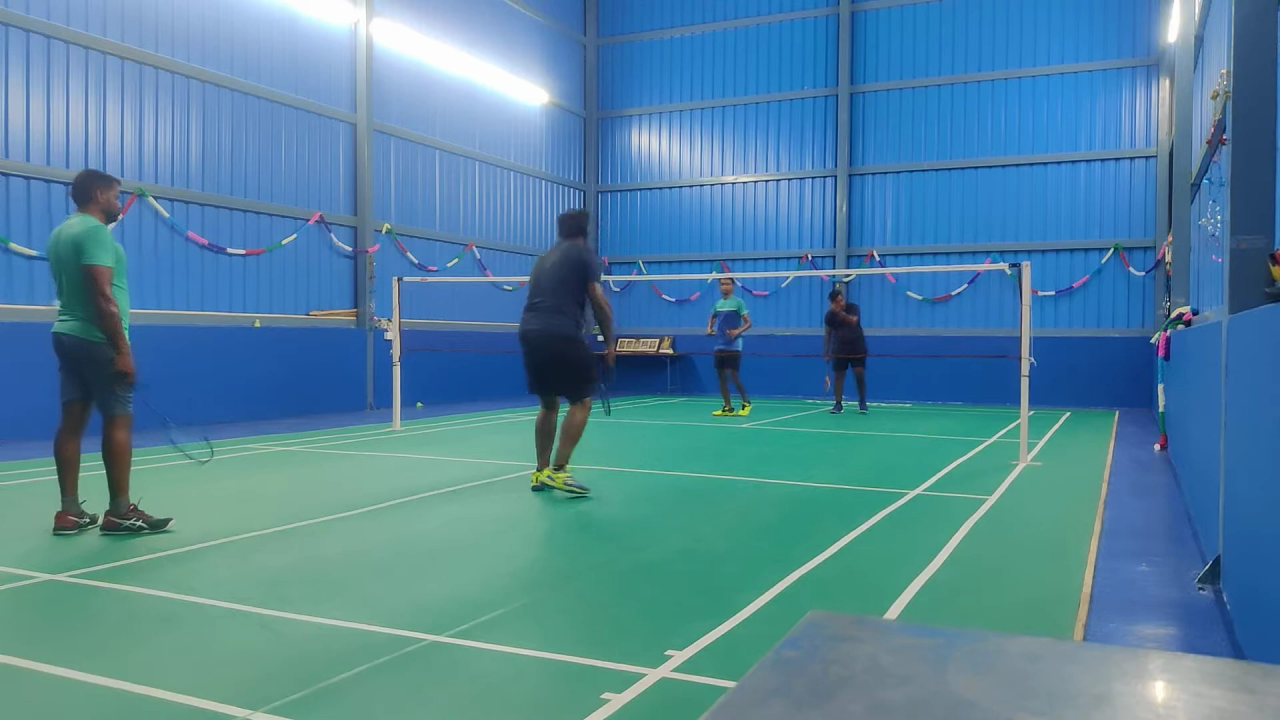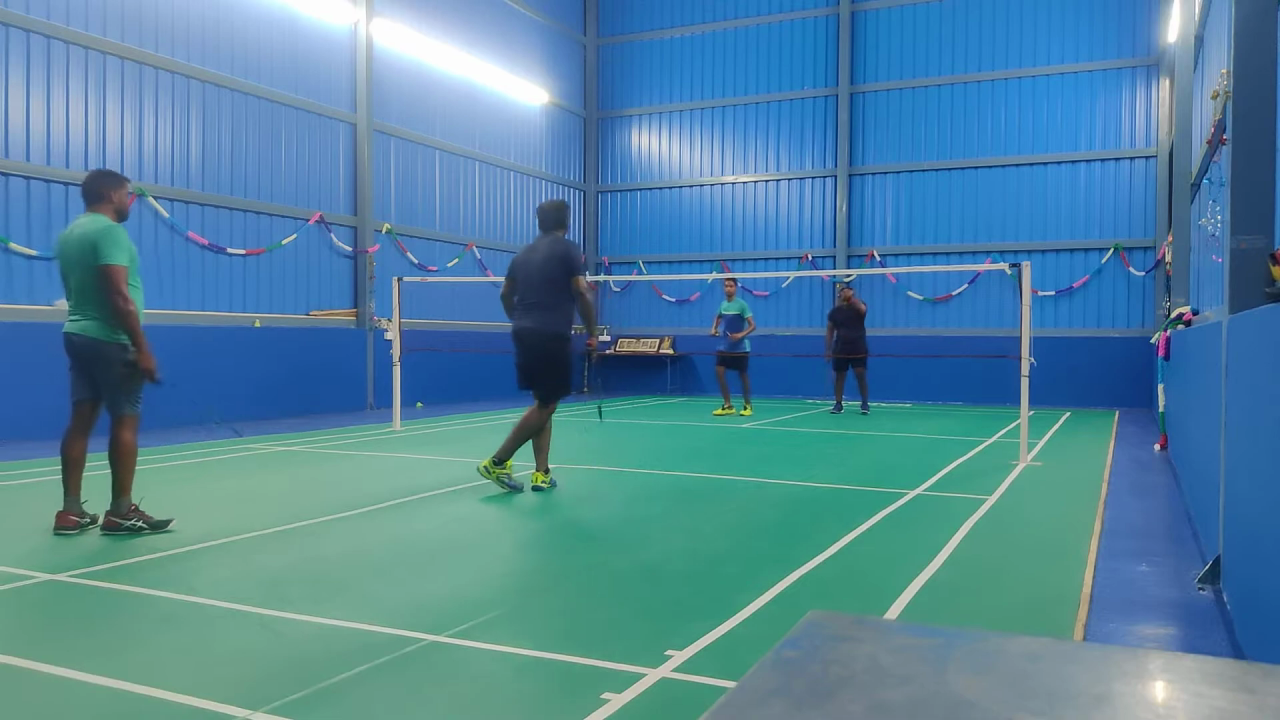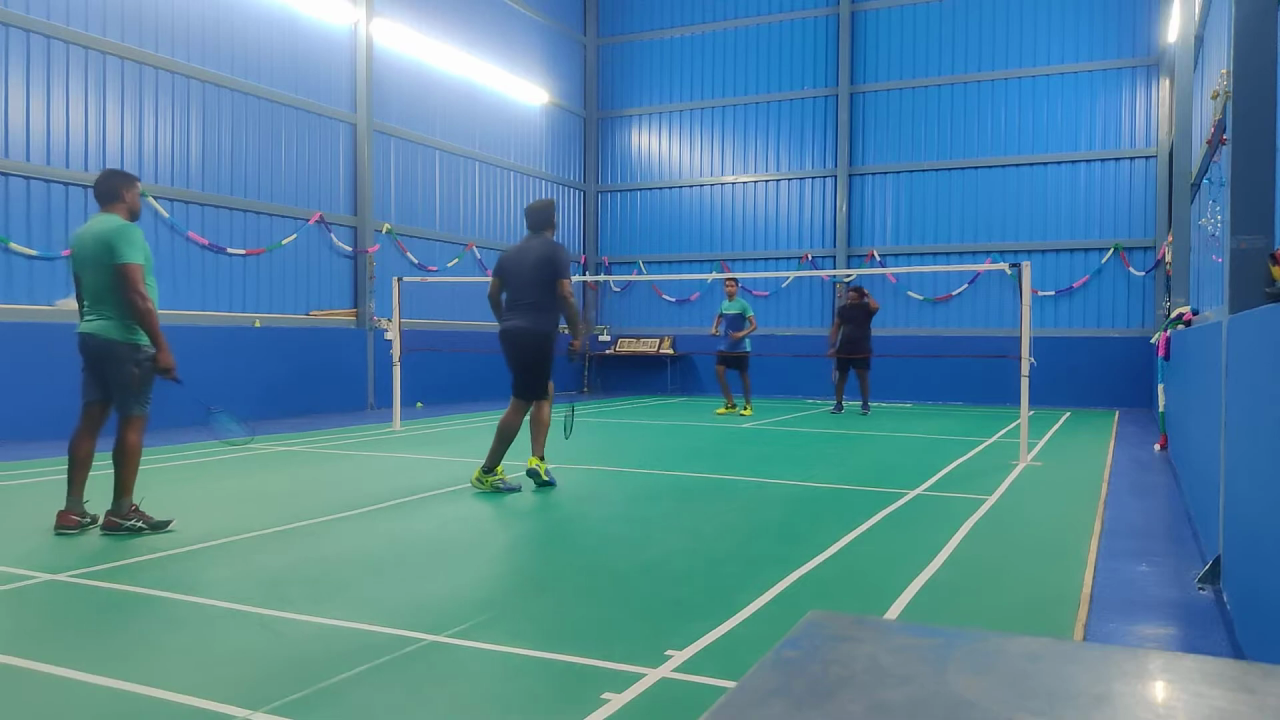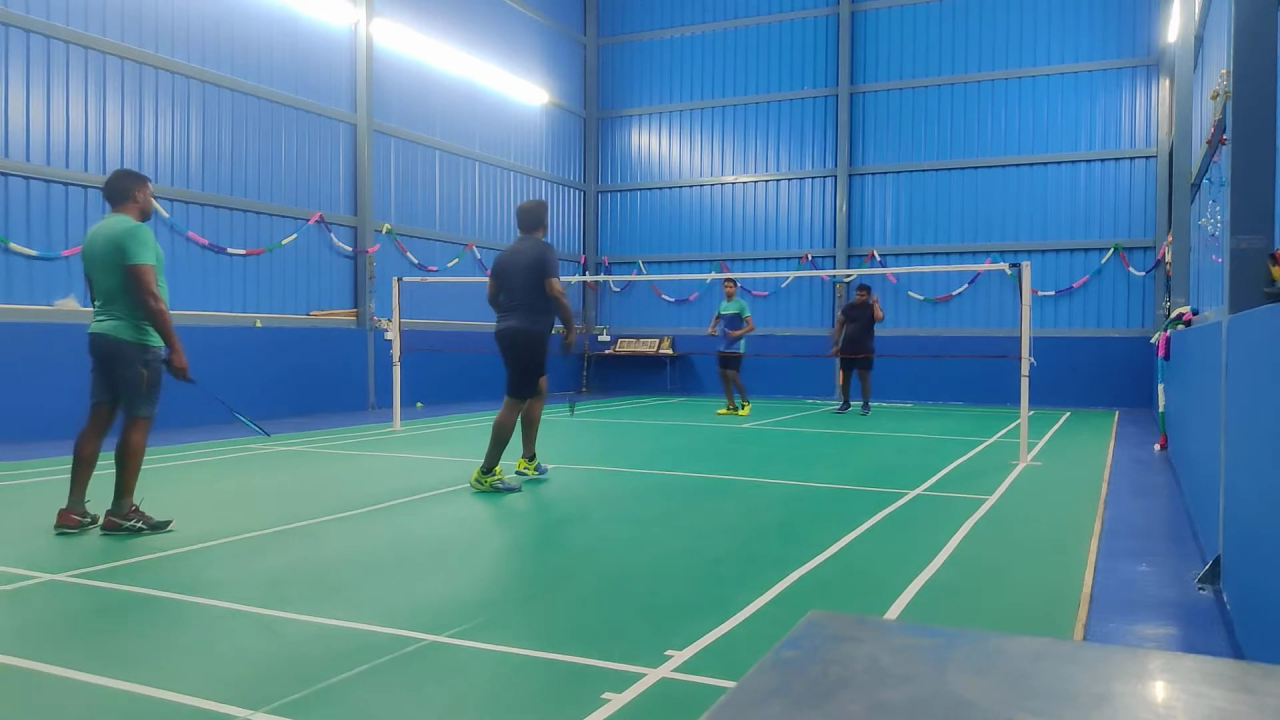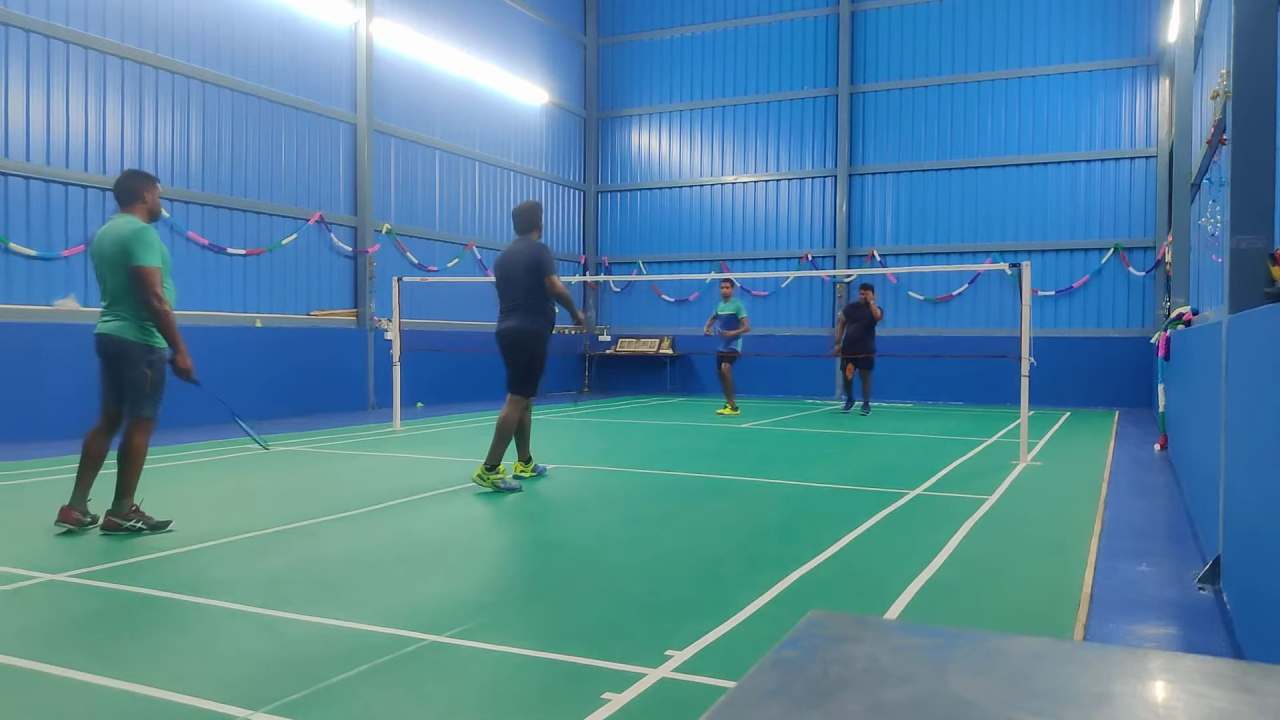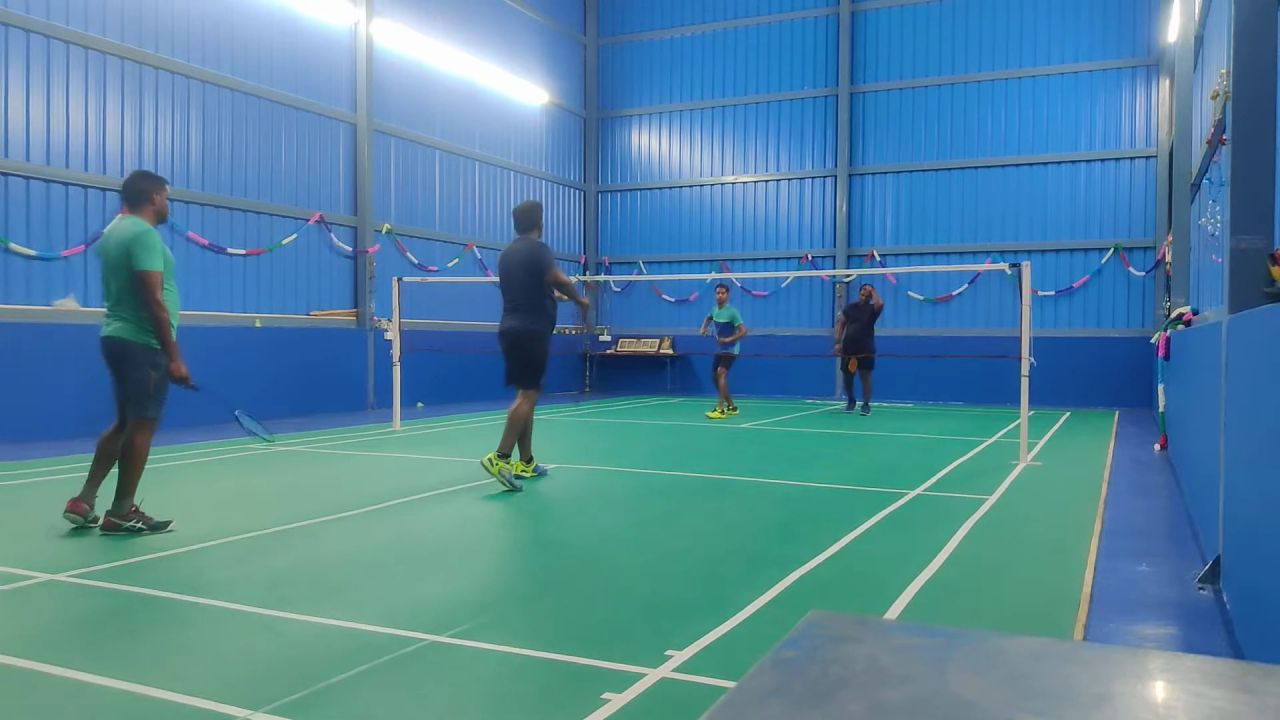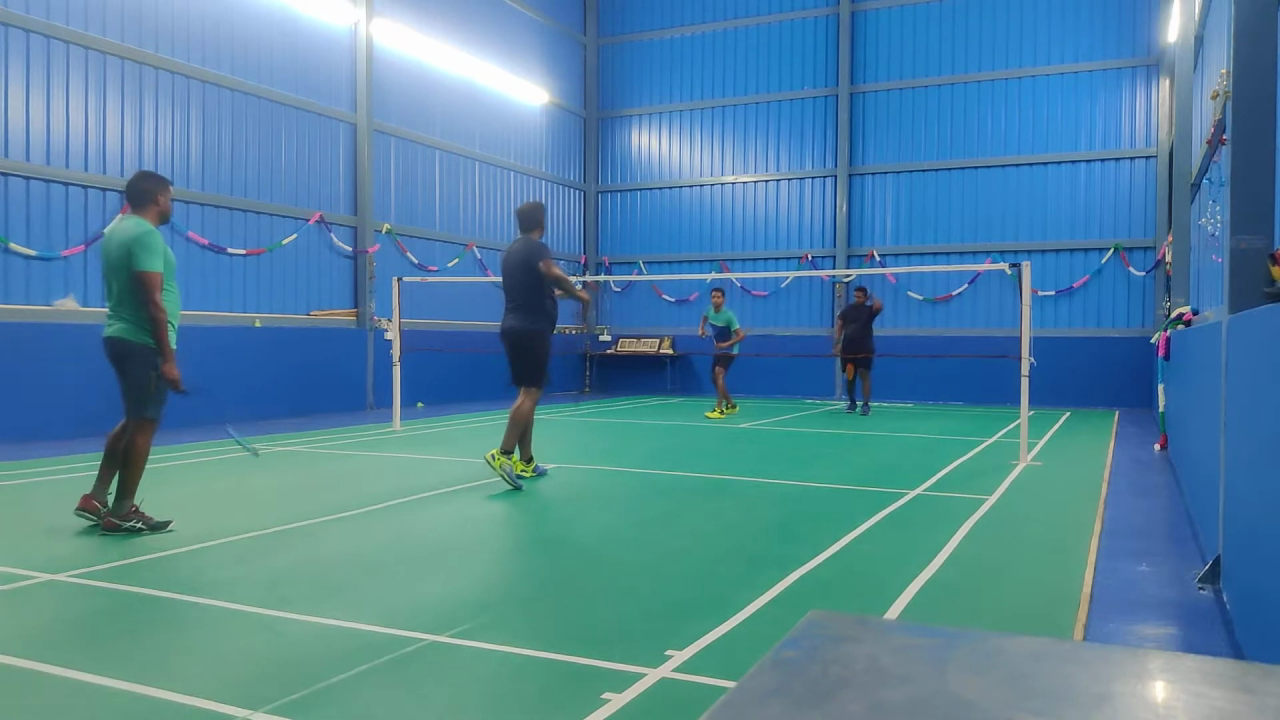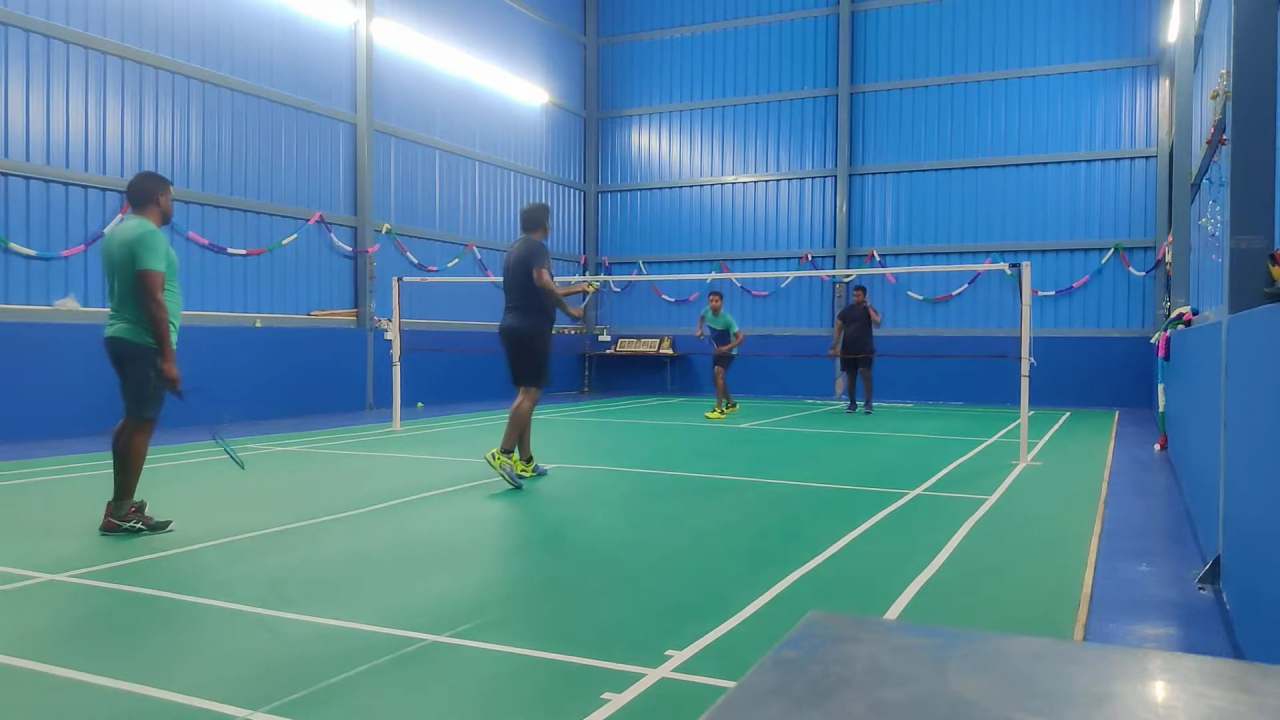
dt=0.2s
person 1, frame 1
left shoulder: (61, 232)
right shoulder: (94, 231)
right elbow: (102, 296)
right wrist: (122, 349)
left hip: (68, 336)
right hip: (97, 342)
left knee: (72, 422)
right knee: (118, 422)
left ankle: (69, 511)
right ankle: (120, 511)
person 1, frame 2
left shoulder: (70, 233)
right shoulder: (109, 231)
right elbow: (119, 296)
right wrist: (143, 348)
left hip: (79, 335)
right hip: (110, 342)
left knee: (81, 421)
right knee: (126, 422)
left ankle: (71, 511)
right ankle: (121, 512)
person 1, frame 3
left shoulder: (82, 233)
right shoulder: (124, 231)
right elbow: (137, 295)
right wrist: (161, 346)
left hip: (93, 336)
right hip: (125, 341)
left knee: (90, 420)
right knee: (133, 422)
left ankle: (73, 510)
right ankle: (121, 512)
person 1, frame 4
left shoulder: (94, 234)
right shoulder: (135, 231)
right elbow: (149, 295)
right wrist: (174, 347)
left hip: (103, 336)
right hip: (135, 342)
left knee: (97, 421)
right knee: (137, 423)
left ankle: (74, 510)
right ankle: (121, 512)
person 1, frame 5
left shoulder: (104, 233)
right shoulder: (141, 232)
right elbow: (154, 298)
right wrist: (179, 349)
left hip: (110, 335)
right hip: (140, 342)
left knee: (108, 420)
right knee: (140, 424)
left ankle: (76, 507)
right ankle: (121, 512)
person 1, frame 6
left shoulder: (113, 233)
right shoulder: (145, 235)
right elbow: (154, 302)
right wrist: (174, 355)
left hip: (117, 337)
right hip: (143, 344)
left knee: (124, 422)
right knee: (142, 425)
left ankle: (83, 500)
right ankle: (121, 513)
person 1, frame 7
left shoulder: (116, 232)
right shoulder: (147, 235)
right elbow: (152, 302)
right wrist: (168, 358)
left hip: (121, 337)
right hip: (144, 343)
left knee: (133, 421)
right knee: (143, 425)
left ankle: (96, 498)
right ankle: (121, 513)
person 1, frame 8
left shoulder: (117, 233)
right shoulder: (150, 235)
right elbow: (154, 300)
right wrist: (168, 356)
left hip: (122, 337)
right hip: (144, 343)
left knee: (132, 420)
right knee: (141, 425)
left ankle: (120, 502)
right ankle: (121, 513)
person 2, frame 1
left shoulder: (544, 258)
right shoulder: (585, 255)
right elbow: (599, 301)
right wrist: (610, 343)
left hip: (530, 332)
right hip: (561, 335)
left knee: (549, 404)
right knee: (581, 402)
left ankle: (543, 472)
right ankle: (558, 470)
person 2, frame 2
left shoulder: (524, 254)
right shoulder: (568, 249)
left elbow: (506, 295)
right elbow: (582, 294)
right wrist: (592, 333)
left hip: (523, 332)
right hip: (551, 335)
left knee: (542, 402)
right knee: (546, 405)
left ankle: (541, 473)
right ankle: (498, 462)
person 2, frame 3
left shoulder: (510, 254)
right shoulder: (555, 251)
left elbow: (493, 294)
right elbow: (565, 296)
right wrist: (576, 335)
left hip: (511, 332)
right hip: (537, 335)
left knee: (545, 393)
right knee: (521, 403)
left ankle: (538, 461)
right ankle: (488, 472)
person 2, frame 4
left shoulder: (504, 255)
right shoulder: (544, 251)
left elbow: (492, 296)
right elbow: (555, 293)
right wrist: (570, 329)
left hip: (508, 331)
right hip: (531, 333)
left knee: (538, 390)
right knee: (515, 401)
left ankle: (528, 460)
right ankle: (486, 473)
person 2, frame 5
left shoulder: (503, 257)
right shoulder: (539, 251)
right elbow: (555, 288)
right wrist: (575, 313)
left hip: (508, 330)
right hip: (530, 333)
left knee: (525, 397)
right knee: (518, 400)
left ankle: (525, 463)
right ankle: (490, 469)
person 2, frame 6
left shoulder: (507, 254)
right shoulder: (538, 249)
right elbow: (557, 279)
left wrist: (553, 296)
right wrist: (579, 299)
left hip: (512, 329)
right hip: (532, 331)
left knee: (527, 394)
right knee: (527, 395)
left ankle: (525, 462)
right ankle: (500, 457)
person 2, frame 7
left shoulder: (511, 252)
right shoulder: (536, 248)
right elbow: (552, 273)
left wrist: (561, 292)
right wrist: (578, 293)
left hip: (514, 328)
right hip: (532, 330)
left knee: (527, 393)
right knee: (530, 393)
left ankle: (525, 462)
right ankle: (503, 454)
person 2, frame 8
left shoulder: (516, 249)
right shoulder: (536, 248)
right elbow: (543, 283)
left wrist: (576, 289)
right wrist: (567, 309)
left hip: (514, 327)
right hip: (531, 329)
left knee: (526, 393)
right knee: (529, 393)
left ankle: (525, 462)
right ankle: (504, 453)
